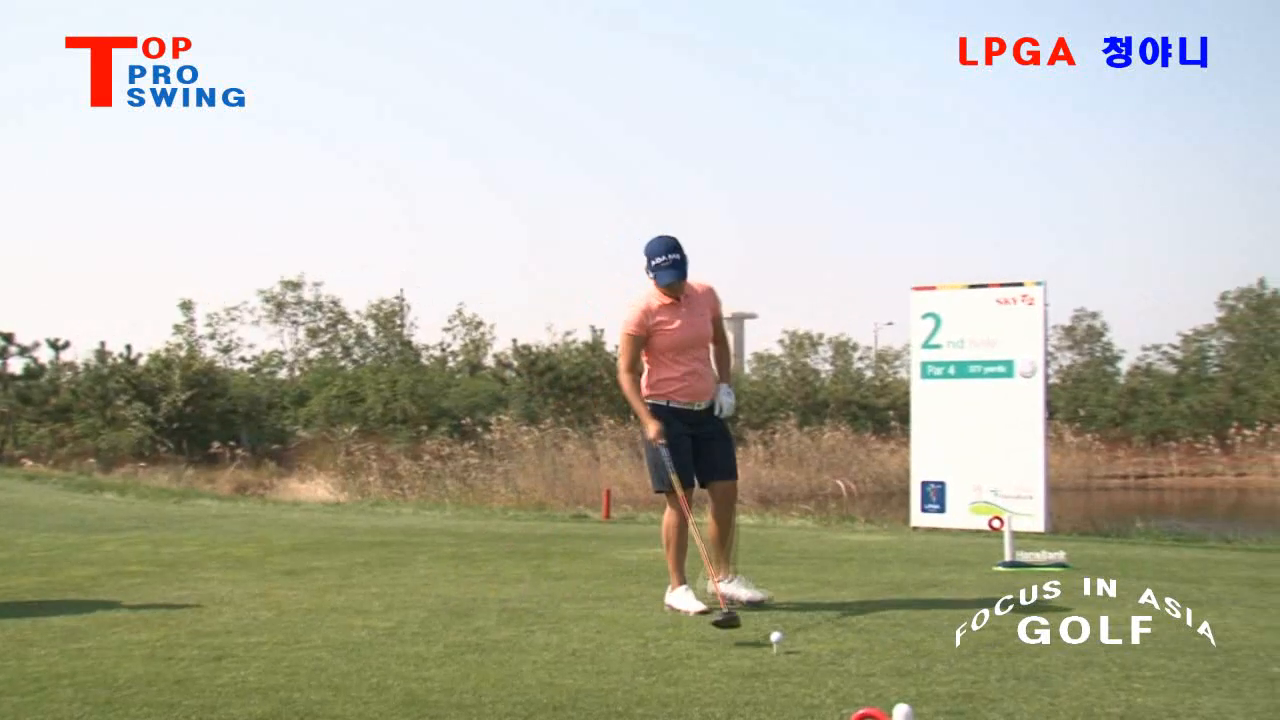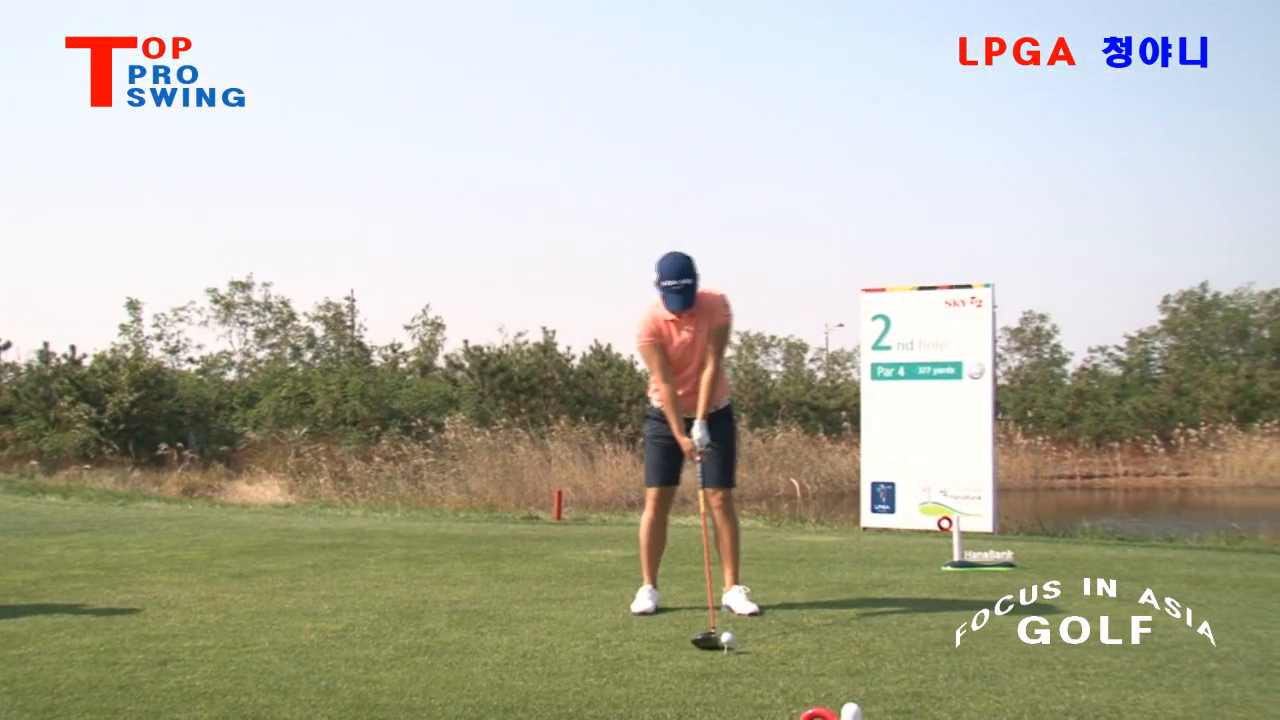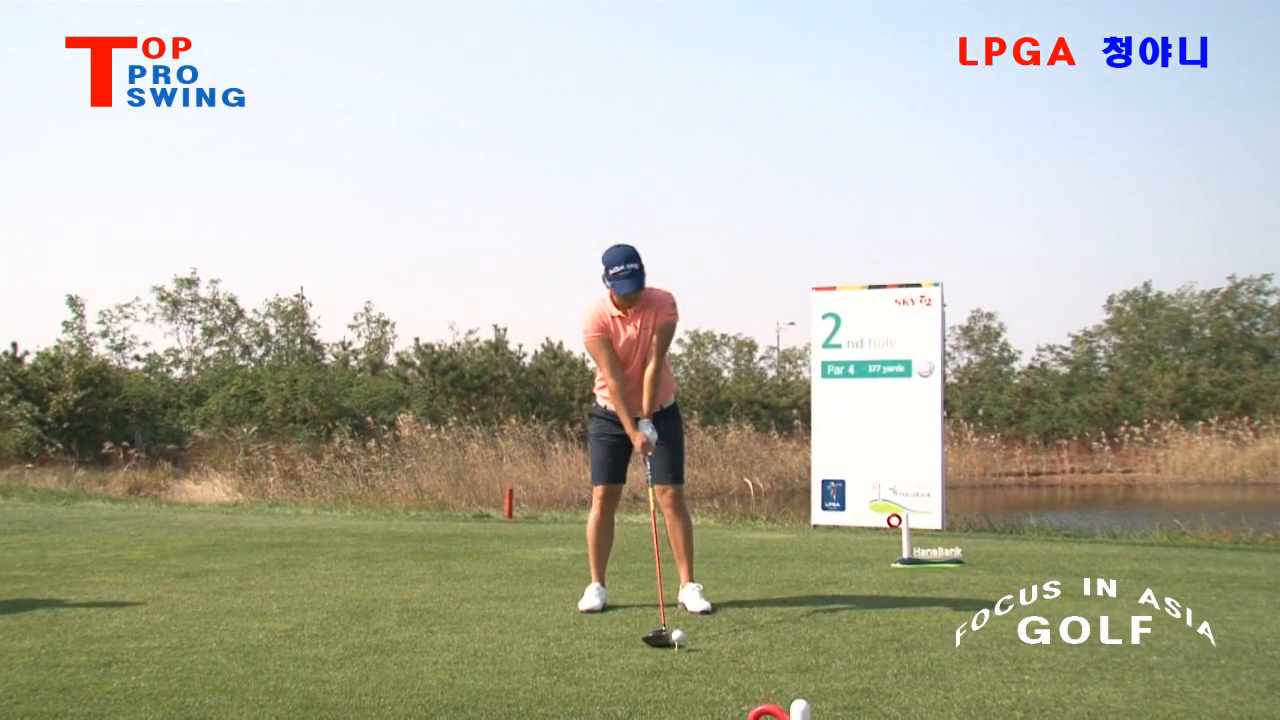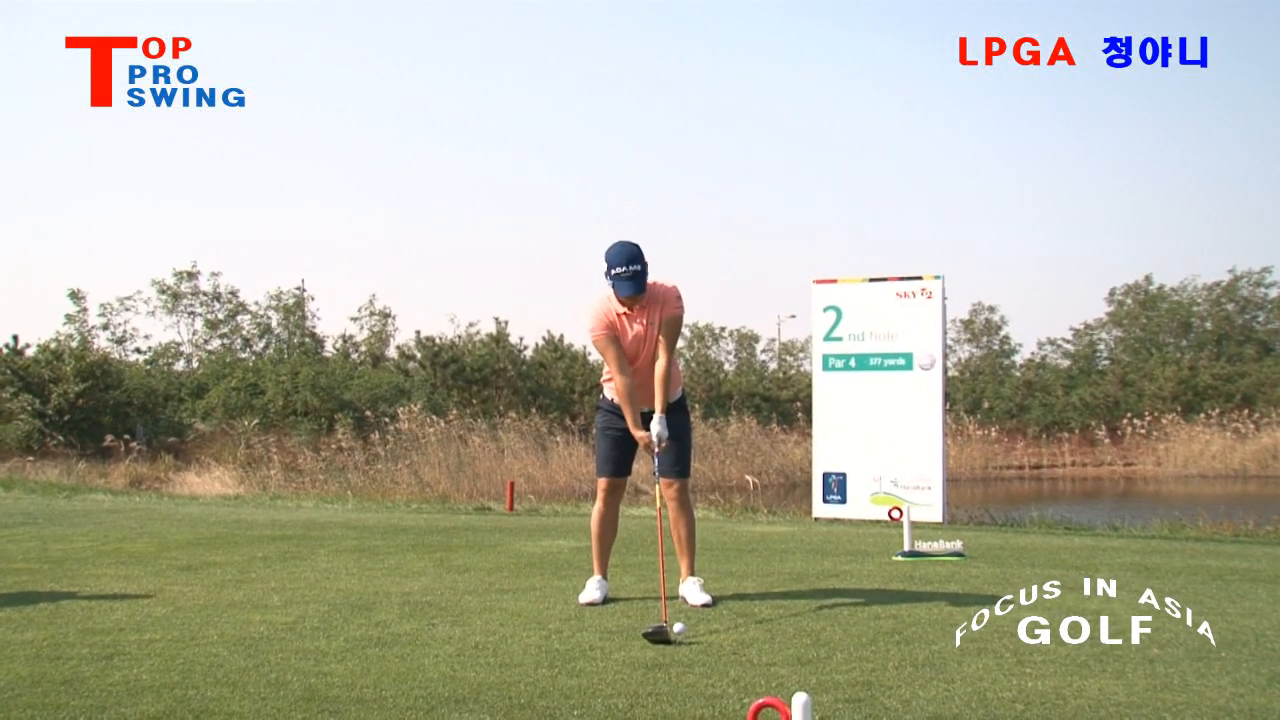
dt=1s
person 1, frame 1
left shoulder: (706, 295)
right shoulder: (642, 312)
left elbow: (720, 341)
right elbow: (625, 372)
left wrist: (725, 384)
right wrist: (648, 420)
left hip: (706, 411)
right hip: (663, 413)
left knee: (726, 493)
right knee: (678, 500)
left ankle: (723, 576)
right ankle: (677, 587)
person 1, frame 2
left shoulder: (717, 305)
right shoulder: (650, 323)
left elbow: (712, 366)
right elbow: (665, 383)
left wrist: (701, 422)
right wrist: (680, 436)
left hip: (714, 414)
right hip: (664, 417)
left knee: (721, 498)
right knee: (657, 498)
left ankle: (732, 588)
right ankle: (648, 587)
person 1, frame 3
left shoulder: (663, 303)
right shoulder: (596, 318)
left elbow: (653, 364)
right elbow: (612, 379)
left wrist: (647, 421)
right wrist: (631, 431)
left hip: (661, 411)
right hip: (610, 415)
left knee: (671, 495)
right knee: (603, 497)
left ankle: (688, 586)
right ankle: (596, 585)
person 1, frame 4
left shoulder: (669, 297)
right shoulder: (601, 315)
left elbow: (664, 358)
right elbow: (620, 374)
left wrist: (660, 416)
right wrist: (636, 428)
left hip: (668, 405)
right hip: (616, 408)
left knee: (676, 490)
right knee: (607, 489)
left ankle: (688, 579)
right ankle: (598, 578)
